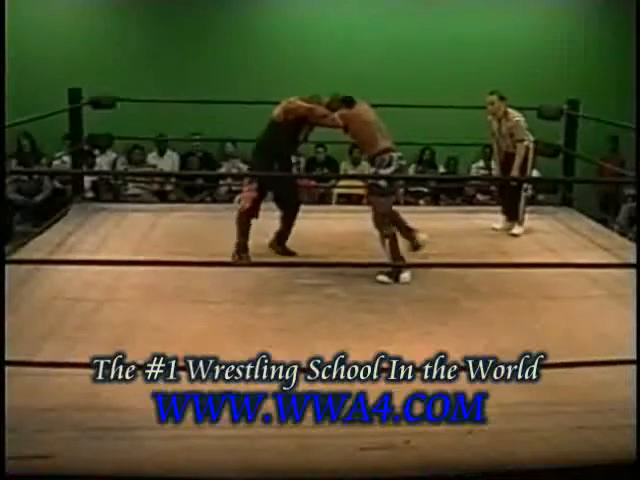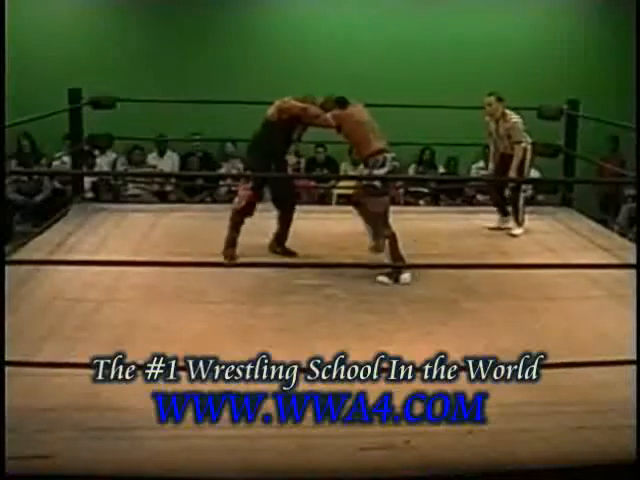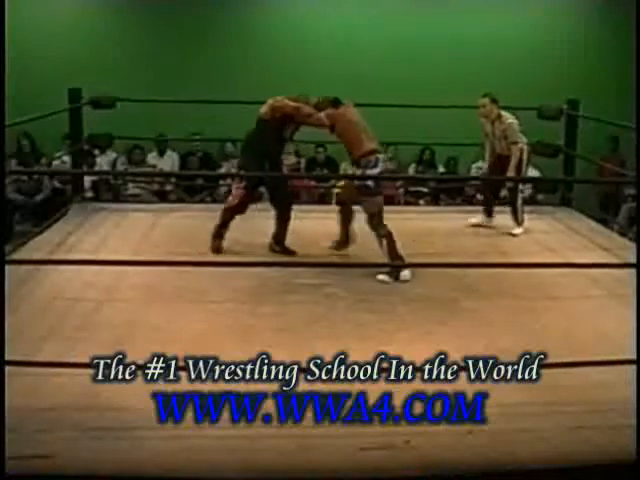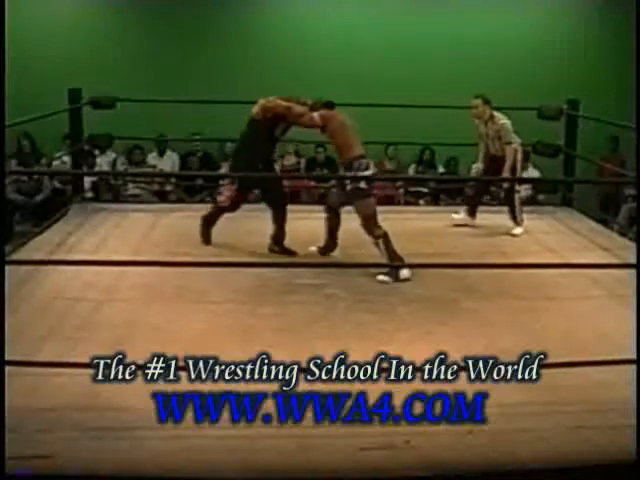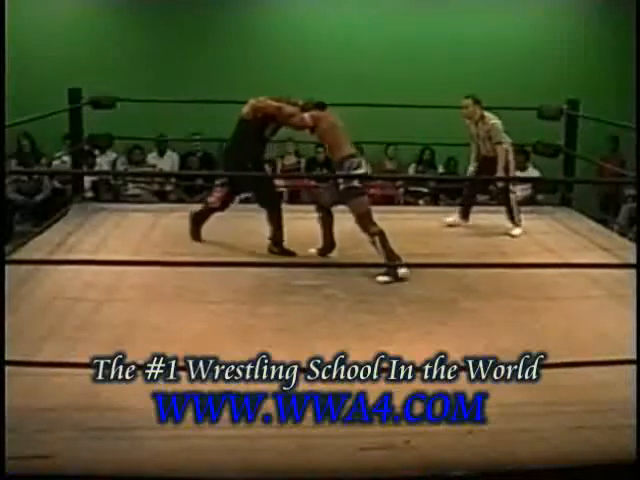
dt=0.1s
person 1, frame 1
left shoulder: (346, 115)
right shoulder: (362, 106)
left hip: (383, 164)
right hip: (393, 159)
left knee: (381, 219)
right knee: (379, 206)
left ankle: (400, 270)
right ankle: (413, 235)
person 1, frame 2
left shoulder: (339, 115)
right shoulder: (356, 107)
left hip: (376, 164)
right hip: (384, 159)
left knee: (379, 218)
right knee: (358, 200)
left ankle: (400, 270)
right ankle: (379, 242)
person 1, frame 3
left shoulder: (334, 114)
right shoulder: (348, 109)
left hip: (368, 166)
right hip: (371, 162)
left knee: (375, 220)
right knee: (343, 197)
left ankle: (399, 267)
right ankle: (345, 240)
person 1, frame 4
left shoulder: (326, 115)
right shoulder: (336, 116)
left elbow: (302, 120)
left hip: (358, 169)
right hip: (357, 167)
left knee: (370, 223)
right knee: (331, 203)
left ankle: (399, 266)
right ankle: (329, 246)
person 1, frame 5
left shoulder: (316, 116)
right shoulder: (327, 116)
left hip: (350, 169)
right hip: (347, 168)
left knee: (365, 222)
right knee: (322, 202)
left ankle: (396, 265)
right ankle: (327, 247)
person 2, frame 1
left shoulder: (311, 117)
right shoulder: (289, 107)
right elbow: (313, 110)
left hip: (282, 163)
right hip: (262, 160)
left knee: (292, 204)
right knee: (250, 204)
left ankle: (278, 243)
right ankle: (241, 249)
person 2, frame 2
left shoulder: (305, 117)
right shoulder: (283, 107)
right elbow: (307, 110)
left hip: (278, 162)
right hip: (257, 159)
left knee: (288, 203)
right knee: (245, 203)
left ankle: (278, 243)
right ankle: (231, 243)
person 2, frame 3
left shoulder: (298, 115)
right shoulder: (275, 106)
left elbow: (317, 119)
right elbow: (299, 109)
left hip: (272, 161)
right hip: (252, 158)
left knee: (285, 201)
right knee: (239, 200)
left ankle: (277, 242)
right ankle: (218, 235)
person 2, frame 4
left shoulder: (288, 116)
right shoulder: (266, 106)
right elbow: (290, 109)
left hip: (264, 162)
right hip: (244, 160)
left knee: (279, 201)
right knee: (231, 200)
left ankle: (277, 243)
right ankle: (207, 221)
person 2, frame 5
left shoulder: (278, 117)
right shoulder: (255, 107)
left elbow: (298, 122)
right elbow: (283, 110)
left hip: (254, 163)
right hip: (236, 161)
left knee: (273, 201)
right knee: (221, 199)
left ankle: (276, 244)
right ankle: (196, 220)
person 3, frame 1
left shoulder: (516, 120)
right shoulder: (491, 119)
left elbow: (522, 146)
left wrist: (516, 169)
right wrist: (497, 162)
left hip: (524, 152)
right hip: (508, 153)
left knee: (517, 188)
right knee: (502, 187)
left ankle: (519, 224)
right ankle: (510, 221)
person 3, frame 2
left shoulder: (513, 121)
right shoulder: (489, 120)
left elbow: (519, 147)
left wrist: (513, 170)
right wrist: (492, 163)
left hip: (521, 153)
right hip: (505, 154)
left knee: (516, 189)
right knee: (494, 186)
left ankle: (519, 224)
right ankle: (504, 219)
person 3, frame 3
left shoulder: (509, 122)
right shoulder: (485, 121)
left elbow: (516, 148)
left wrist: (511, 171)
right wrist: (487, 163)
left hip: (517, 154)
right hip: (500, 155)
left knee: (513, 189)
right knee: (488, 185)
left ankle: (519, 224)
right ankle: (486, 217)
person 3, frame 4
left shoulder: (502, 123)
right shoulder: (479, 122)
left elbow: (510, 148)
left wrist: (506, 171)
right wrist: (481, 164)
left hip: (511, 154)
right hip: (494, 155)
left knee: (510, 190)
right knee: (479, 184)
left ankle: (518, 224)
right ankle: (469, 216)
person 3, frame 5
left shoulder: (492, 123)
right shoulder: (471, 122)
left elbow: (502, 148)
left wrist: (500, 171)
right wrist: (473, 165)
left hip: (502, 155)
right hip: (485, 156)
left knee: (505, 190)
right knee: (471, 185)
left ankle: (517, 225)
right ankle: (462, 217)
